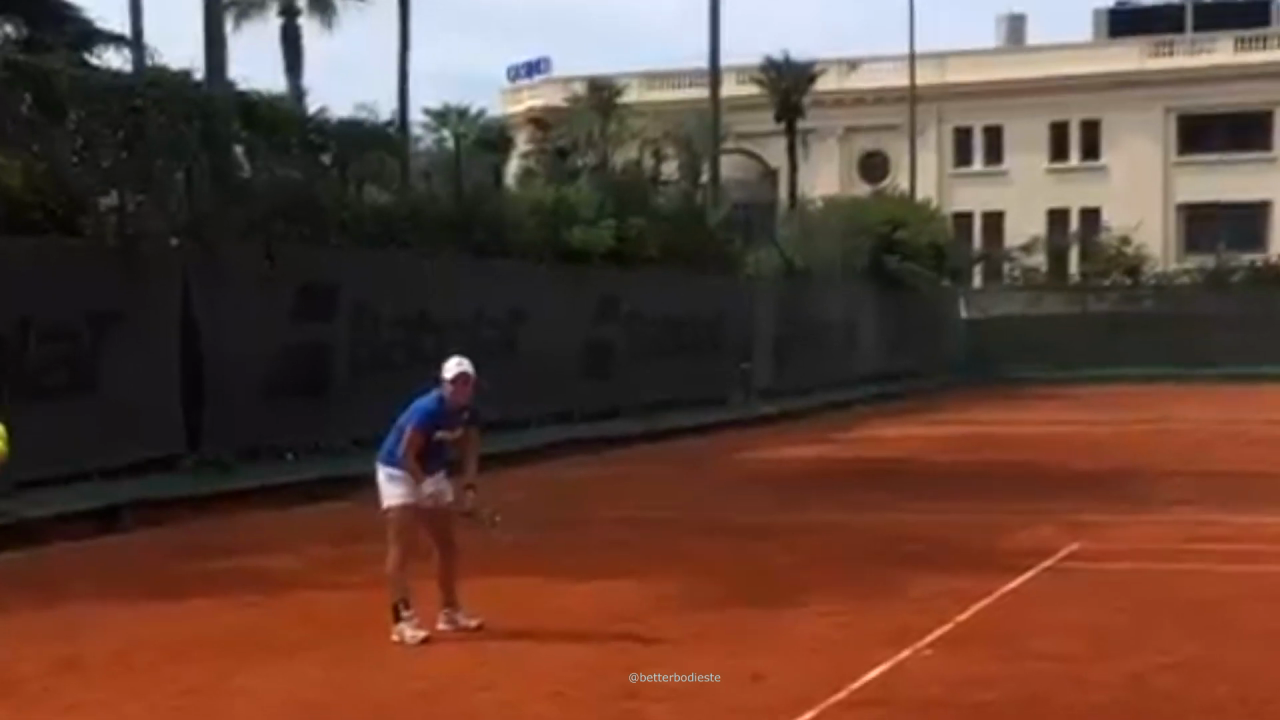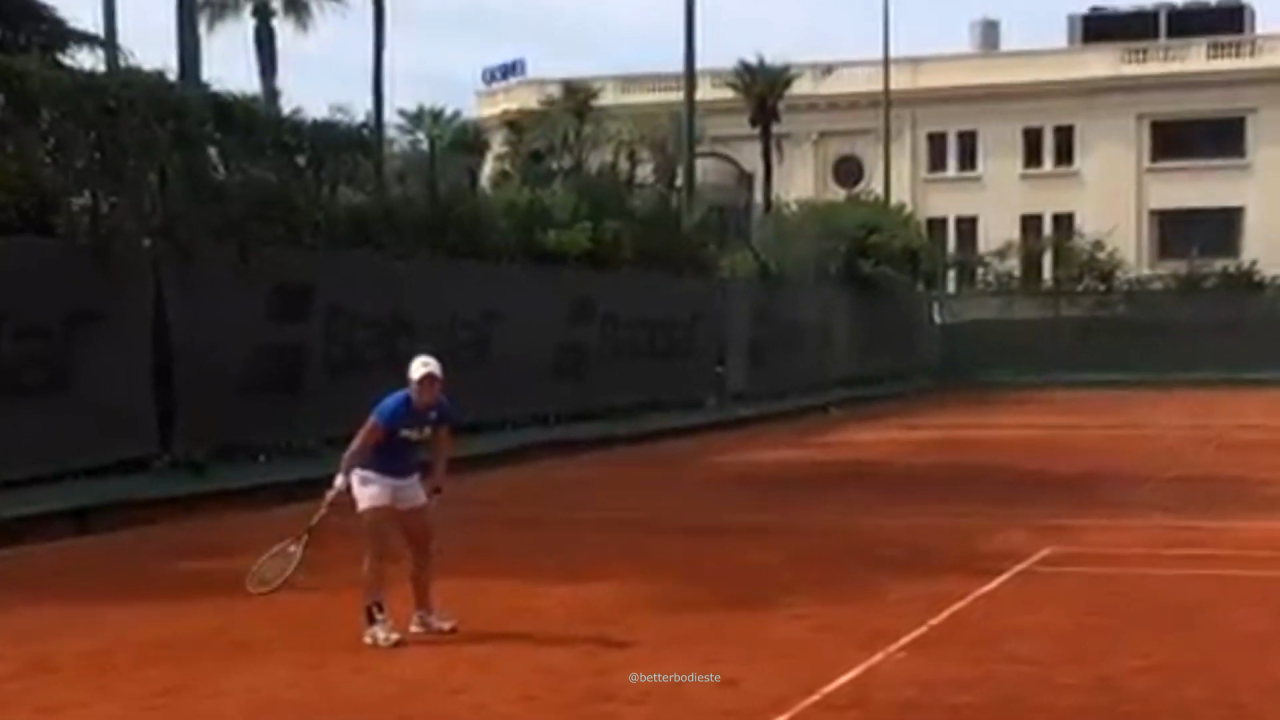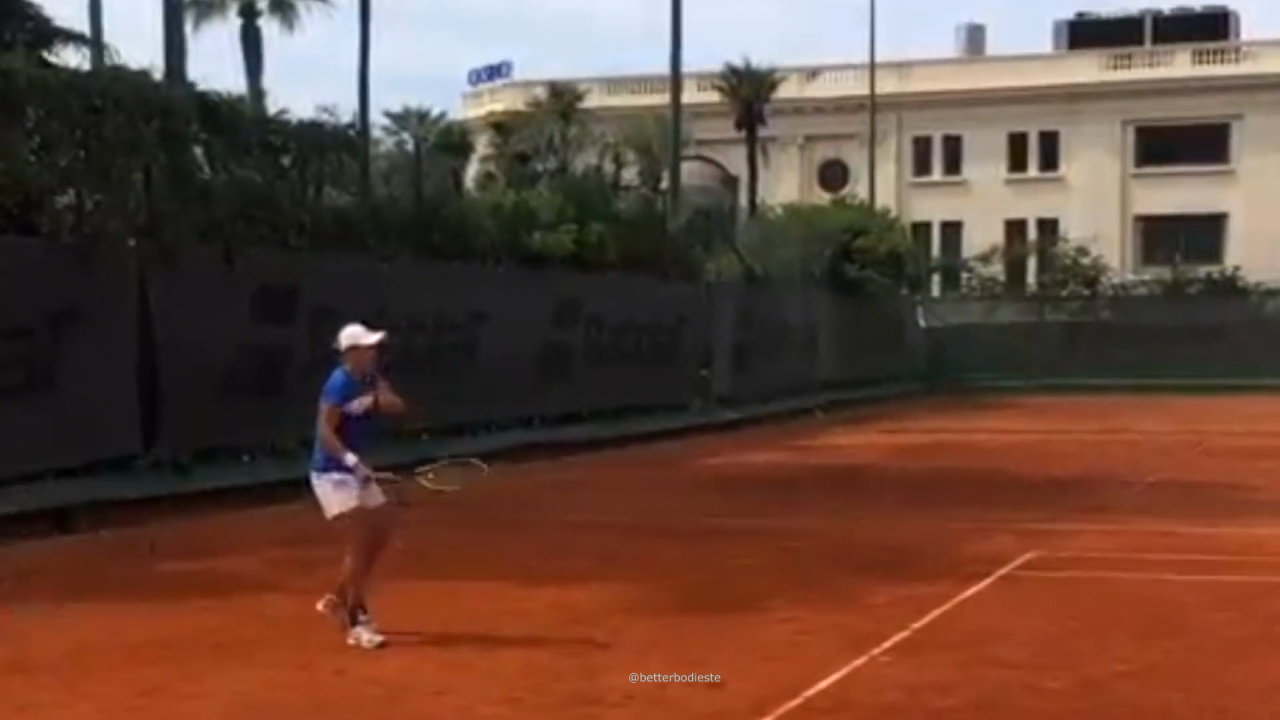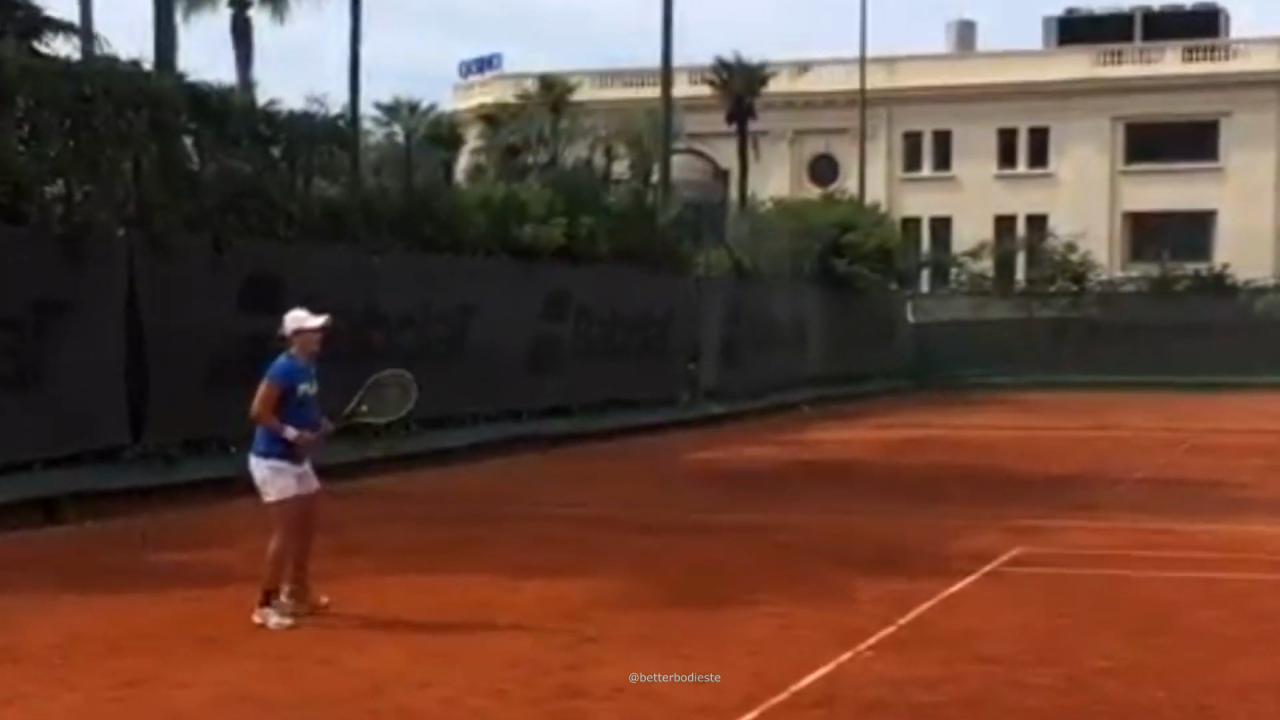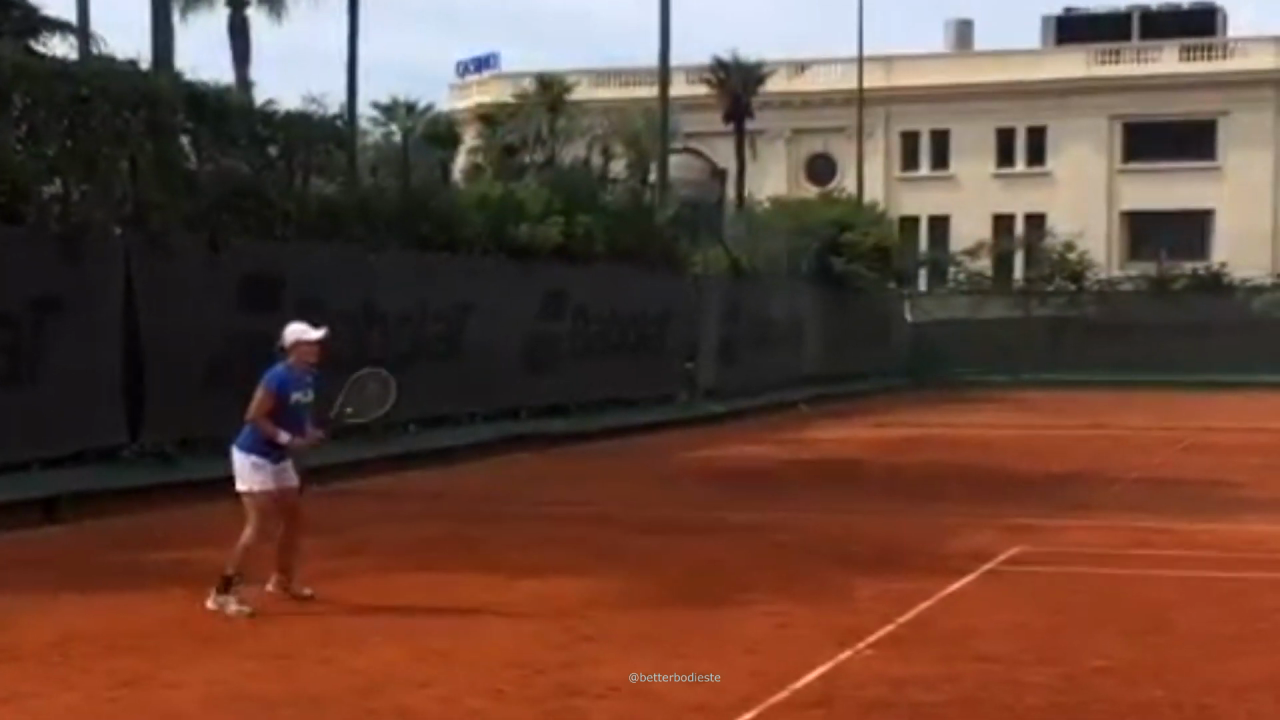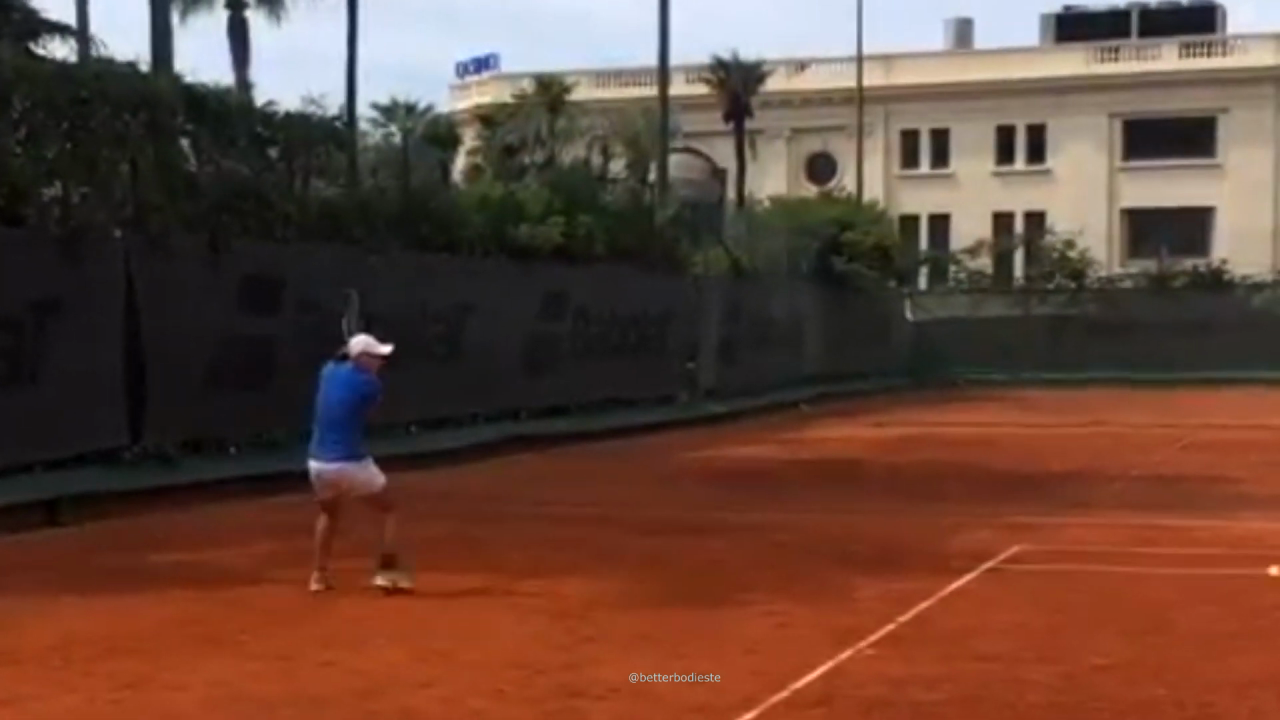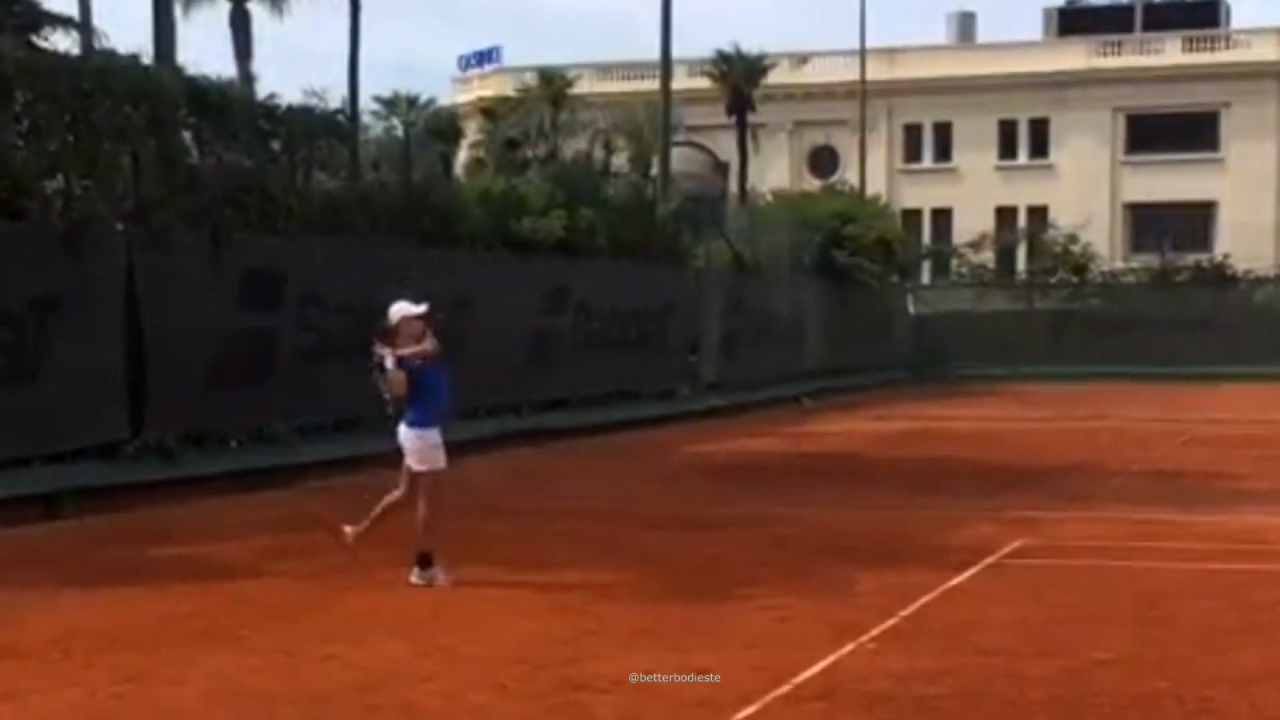
dt=0.7s
person 1, frame 1
left shoulder: (467, 410)
right shoulder: (428, 409)
left elbow: (468, 446)
right elbow: (405, 455)
left wrist: (469, 484)
right wrist: (428, 489)
left hip: (432, 474)
right hip: (398, 472)
left knee: (448, 543)
right knee: (401, 545)
left ankle: (449, 612)
right ankle: (403, 620)
person 1, frame 2
left shoulder: (441, 407)
right shoulder: (393, 408)
left elbow: (440, 446)
right elbow: (359, 444)
left wrist: (436, 484)
right wrist: (341, 480)
left hip: (407, 478)
right hip: (373, 476)
left knee: (423, 545)
right knee: (378, 547)
left ankle: (423, 615)
right ankle: (375, 623)
person 1, frame 3
left shoulder: (368, 379)
right shoulder: (338, 385)
left elbow: (397, 406)
right elbow: (324, 433)
left wrist: (372, 401)
right wrist: (355, 462)
left hip: (355, 472)
right hip: (333, 474)
left knee: (379, 537)
right knee: (359, 544)
left ankle: (338, 601)
right ankle: (357, 623)
person 1, frame 4
left shoulder: (309, 366)
right shoulder: (282, 369)
right elbow: (258, 411)
left wrist: (319, 423)
right wrist: (292, 434)
left hip: (298, 459)
right hip: (272, 460)
left knee: (307, 527)
right knee: (286, 534)
left ankle: (297, 590)
right ankle: (266, 605)
person 1, frame 5
left shoulder: (308, 377)
right shoulder: (278, 377)
right elbow: (254, 417)
left wrist: (309, 431)
right wrist: (287, 439)
left hip: (278, 459)
right hip: (254, 457)
left knee: (293, 518)
right knee: (258, 526)
left ankle: (283, 580)
right ankle: (224, 591)
person 1, frame 6
left shoulder: (329, 371)
right shoulder: (371, 384)
left hip: (319, 462)
right hip: (352, 463)
left knee: (329, 514)
right knee: (388, 510)
left ankle: (319, 575)
right ankle: (387, 570)
person 1, frame 7
left shoulder: (424, 339)
right shoulder: (395, 356)
left elbow: (430, 348)
right elbow: (398, 393)
left wrist: (395, 350)
right wrist: (390, 360)
left hip: (421, 430)
right hip: (421, 431)
left knee: (406, 490)
right knee: (430, 500)
left ankle: (359, 530)
right ankle: (424, 567)
